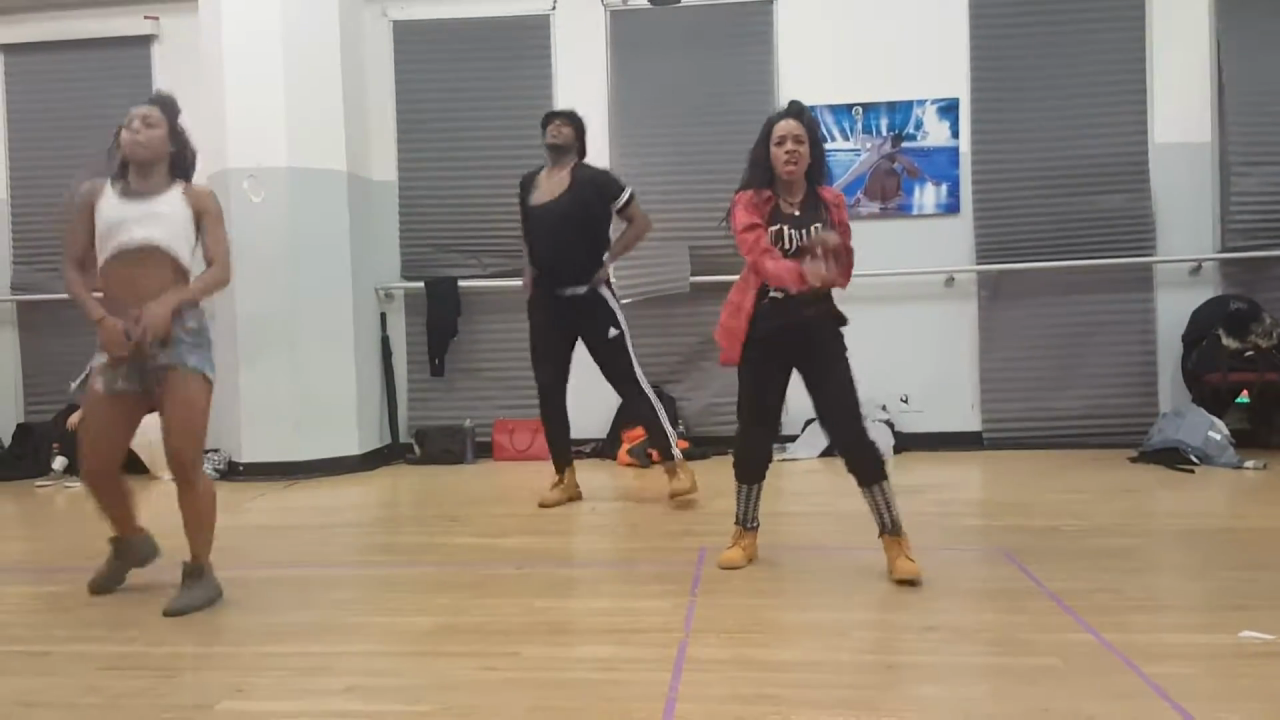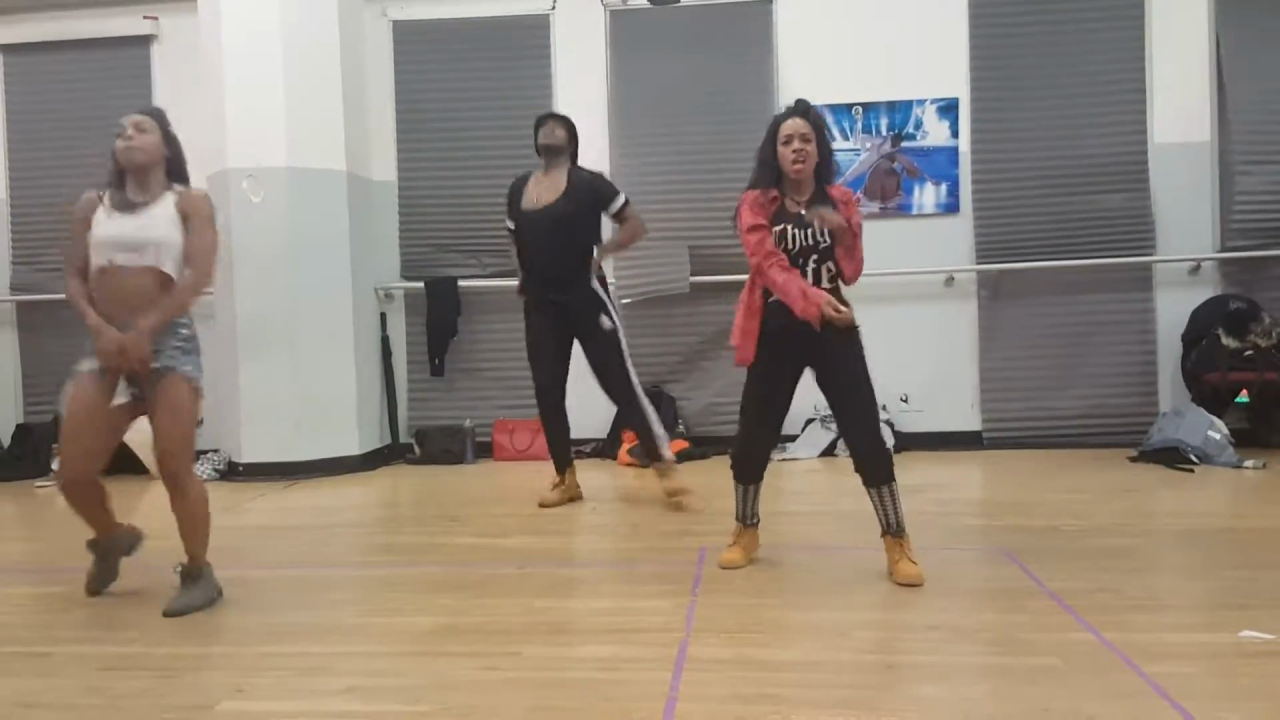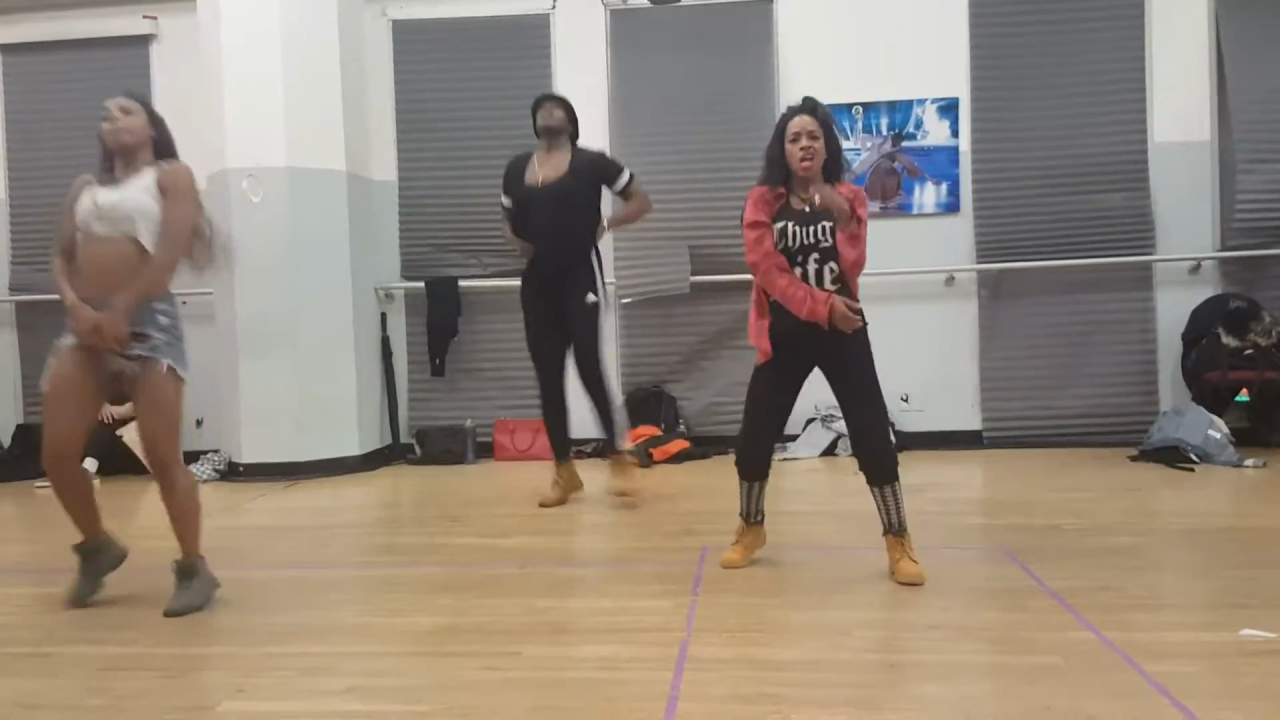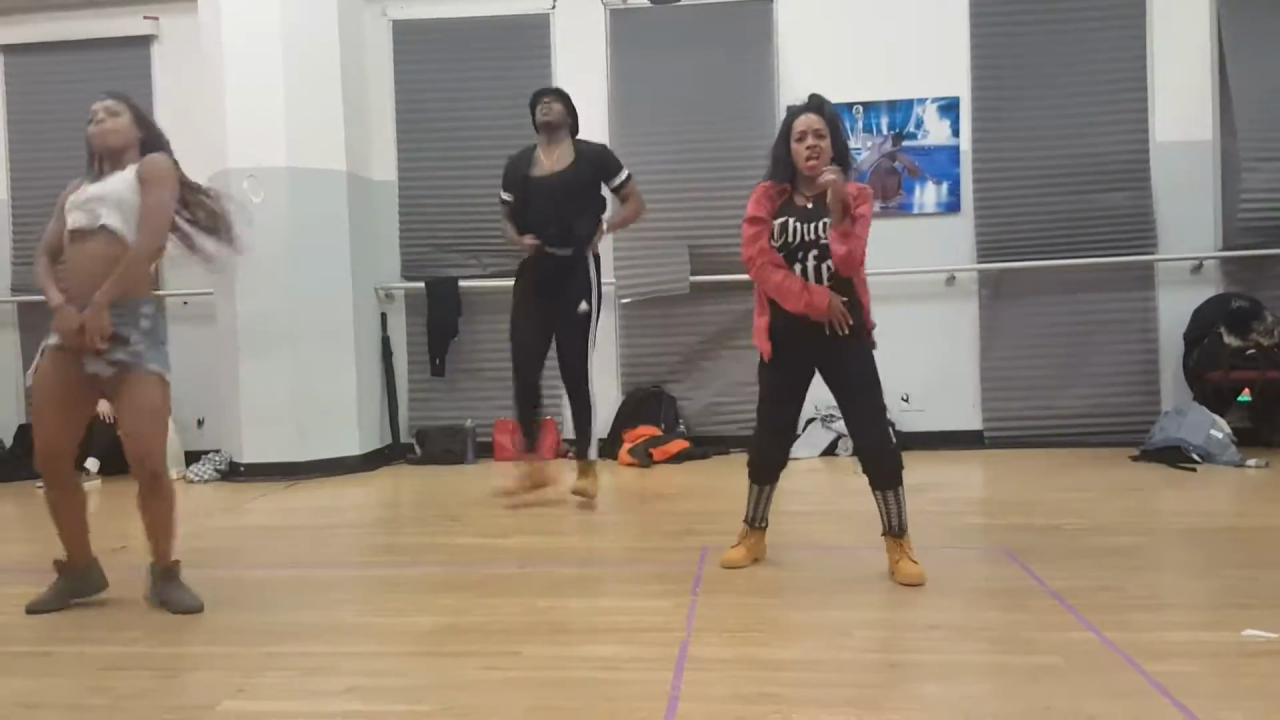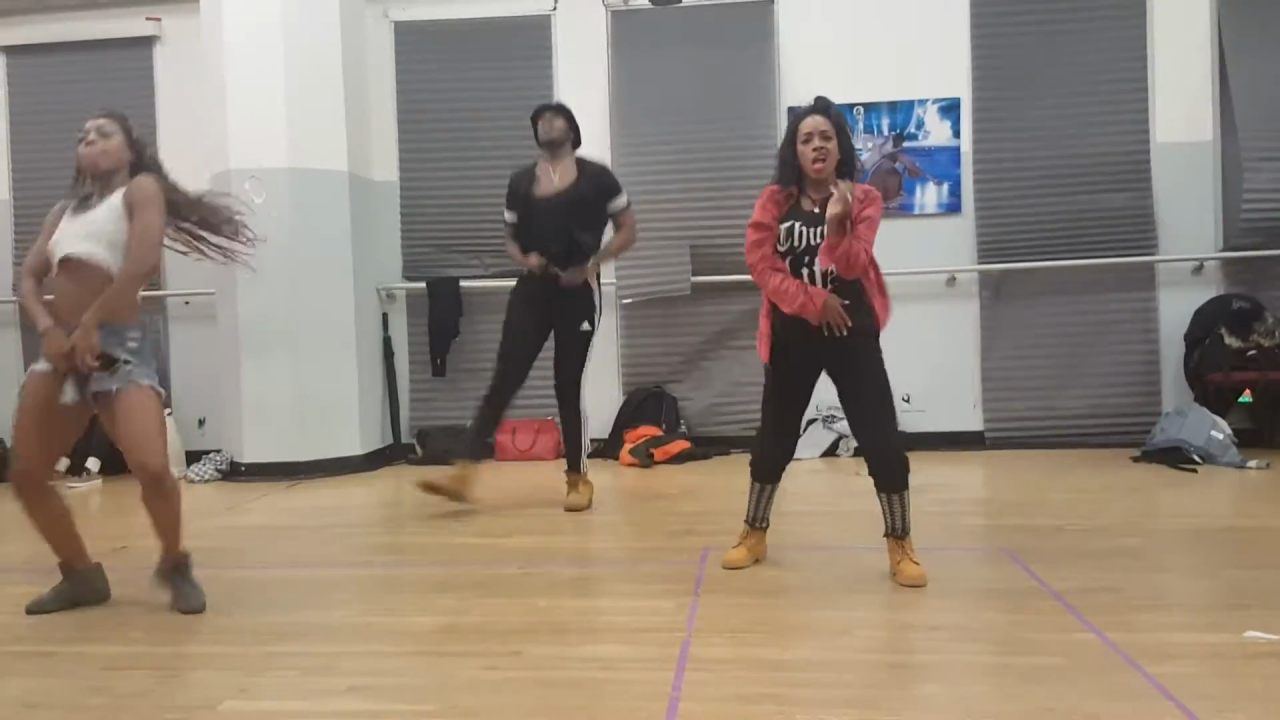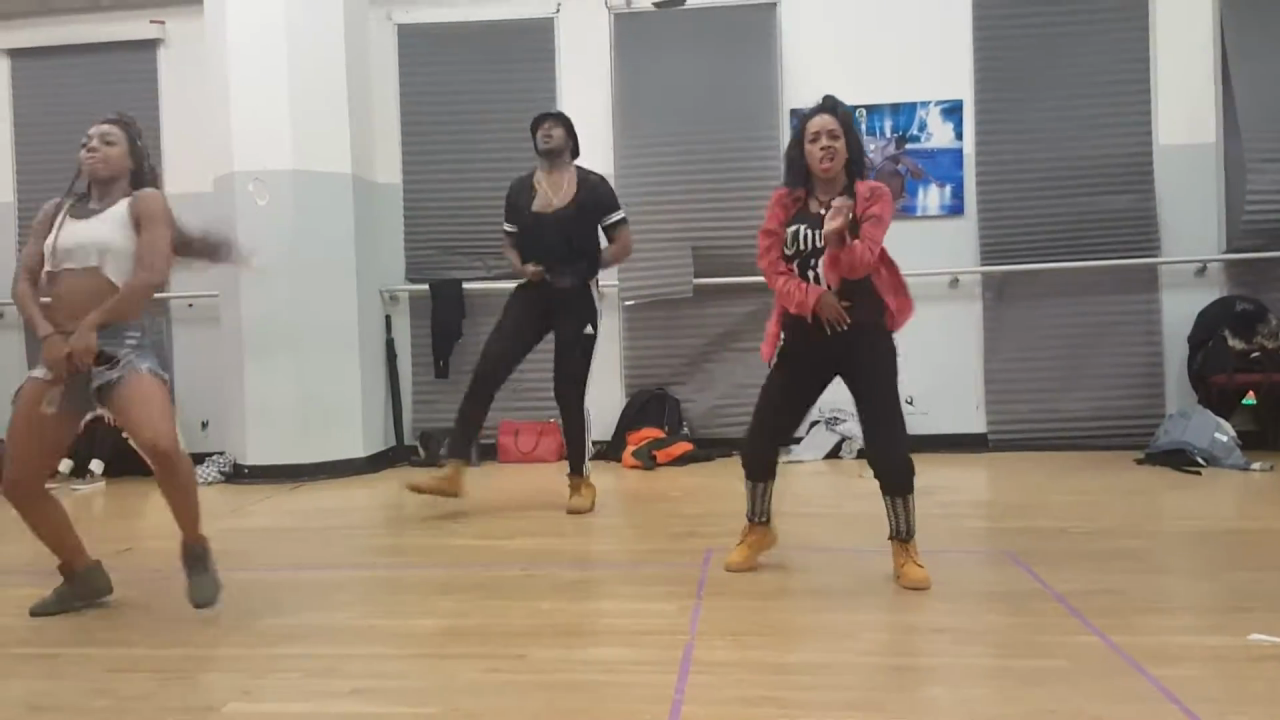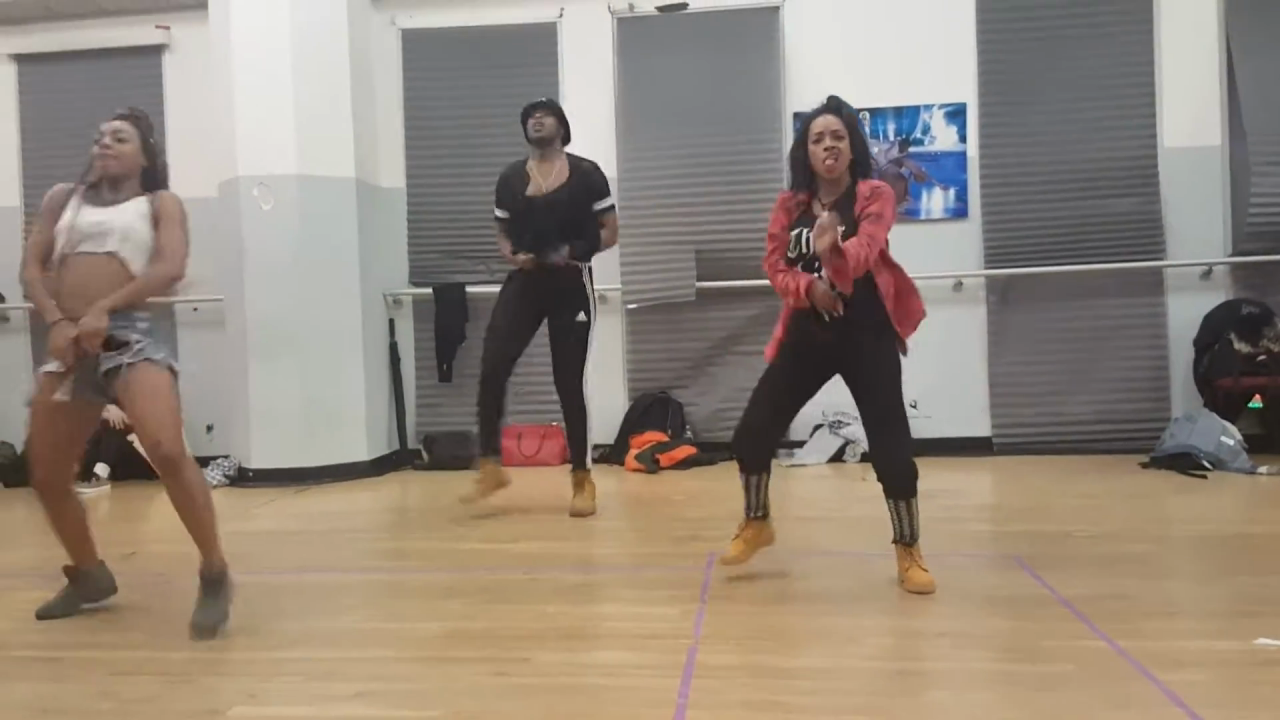
dt=0.1s
person 1, frame 1
left shoulder: (196, 199)
right shoulder: (94, 195)
left elbow: (220, 271)
right elbow: (74, 268)
left wrist: (167, 306)
right wrist: (102, 319)
left hip: (179, 335)
right hip: (118, 340)
left knee: (185, 462)
right knee: (96, 468)
left ankle: (199, 573)
right ankle: (130, 540)
person 1, frame 2
left shoulder: (189, 202)
right shoulder: (93, 206)
left elbow: (198, 276)
right elbow: (75, 276)
left wrist: (147, 327)
right wrist: (98, 327)
left hip: (169, 342)
right hip: (109, 346)
left knee: (174, 466)
right knee: (72, 473)
left ankle: (198, 574)
right ankle: (113, 539)
person 1, frame 3
left shoulder: (170, 175)
right shoulder: (86, 187)
left elbow: (172, 248)
right elbow: (62, 256)
left wrist: (117, 306)
right wrist: (76, 307)
left hip: (147, 321)
right hip: (86, 327)
left knee: (164, 458)
right knee: (56, 454)
left ankle: (193, 571)
right ankle: (97, 547)
person 1, frame 4
left shoulder: (155, 167)
right shoulder: (75, 191)
left elbow: (153, 240)
right elbow: (45, 258)
left wrist: (101, 303)
right wrist: (60, 307)
left hip: (131, 322)
right hip: (72, 327)
left knee: (147, 464)
right knee: (51, 458)
left ankle: (165, 573)
right ankle: (79, 572)
person 1, frame 5
left shoulder: (142, 190)
right shoulder: (62, 212)
left elbow: (144, 263)
right elbow: (28, 279)
left wrist: (89, 324)
right wrist: (49, 330)
left hip: (123, 346)
right hip: (62, 350)
left knee: (149, 467)
right knee: (25, 475)
left ankle: (176, 564)
right ankle: (83, 575)
person 1, frame 6
left shoulder: (147, 201)
right shoulder: (54, 210)
left elbow: (154, 274)
left wrist: (90, 324)
right wrist: (47, 336)
left hip: (122, 346)
right hip: (60, 353)
left knee: (164, 449)
left ankle: (195, 551)
right ankle: (83, 575)
person 1, frame 7
left shoulder: (161, 204)
right shoulder: (61, 198)
left elbow: (170, 269)
right elbow: (31, 266)
left wrist: (103, 308)
right wrist: (57, 324)
left hip: (132, 334)
right hip: (70, 345)
left knee: (168, 452)
right knee: (47, 476)
left ankle: (216, 577)
right ankle: (88, 576)
person 2, frame 1
left shoulder: (831, 202)
right shoulder: (749, 204)
left elbow: (841, 274)
right elbow: (763, 263)
left wrist: (836, 247)
right wrist: (801, 272)
left hip: (819, 331)
right hip: (765, 334)
left knee: (851, 436)
right knee: (753, 438)
left ankle: (895, 543)
right ankle: (745, 535)
person 2, frame 2
left shoulder: (840, 201)
right shoulder: (756, 204)
left elbow: (852, 270)
right elbow: (768, 267)
left wrist: (843, 234)
right wrist: (813, 301)
left hip: (834, 333)
right hip: (776, 334)
left knee: (866, 435)
right knee: (753, 437)
left ankle: (897, 545)
right ankle: (745, 533)
person 2, frame 3
left shoulder: (849, 197)
right shoulder: (763, 200)
left elbow: (854, 264)
right elbow: (765, 267)
left wrist: (842, 217)
right wrist: (819, 305)
left hip: (843, 332)
right hip: (787, 333)
left knee: (873, 434)
right knee: (756, 435)
left ankle: (898, 545)
right ankle: (749, 531)
person 2, frame 4
left shoulder: (855, 196)
right shoulder: (767, 197)
left elbow: (851, 261)
right elbow: (759, 262)
left wrist: (839, 209)
right wrist: (814, 300)
left hip: (845, 332)
right hip: (786, 333)
left knee: (875, 437)
right knee: (770, 439)
left ankle: (897, 545)
right ankle: (753, 534)
person 2, frame 5
left shoulder: (863, 198)
right shoulder: (774, 200)
left elbow: (853, 263)
right elbow: (761, 263)
left wrist: (837, 225)
right wrist: (811, 300)
left hip: (853, 336)
right hip: (793, 336)
left knee: (882, 442)
right knee: (774, 440)
left ankle: (900, 547)
right ankle: (754, 533)
person 2, frame 6
left shoulder: (873, 196)
right shoulder: (784, 202)
left elbow: (859, 263)
right elbow: (772, 267)
left wrist: (839, 237)
right wrist: (812, 297)
left hip: (866, 337)
right hip: (805, 337)
left knee: (889, 446)
right knee: (760, 438)
left ankle: (904, 550)
right ankle: (758, 530)
person 2, frame 7
left shoulder: (875, 195)
right shoulder: (790, 206)
left elbow: (866, 249)
right elbow: (775, 267)
left wrist: (833, 248)
right wrist: (807, 286)
left hip: (870, 337)
right hip: (807, 338)
left knee: (891, 449)
right knee: (752, 432)
left ankle: (909, 555)
right ankle: (755, 526)
person 3, frame 1
left shoulder: (594, 180)
right shoulder: (528, 183)
left elbow: (640, 222)
left wrist: (606, 259)
right wrist: (529, 271)
left hip: (590, 297)
right hip: (547, 301)
left knee: (629, 381)
right knee: (549, 391)
left ankle: (676, 464)
right ankle: (566, 478)
person 3, frame 2
left shoulder: (588, 184)
right shoulder: (518, 188)
left elbow: (635, 225)
left wrist: (597, 255)
right wrist: (522, 276)
left hip: (584, 294)
right hip: (542, 302)
left knee: (620, 381)
right knee: (547, 391)
left ankle: (664, 465)
right ankle: (565, 479)
person 3, frame 3
left shoulder: (592, 162)
right shoulder: (517, 168)
left elbow: (641, 202)
right elbow: (509, 222)
left wrist: (602, 226)
right wrist: (519, 244)
left hip: (580, 271)
right hip: (539, 276)
left knee: (589, 367)
right knee: (548, 378)
left ankle: (619, 461)
right ankle: (564, 472)
person 3, frame 4
left shoulder: (594, 155)
right shoulder: (518, 163)
left elbow: (635, 203)
right elbow: (507, 219)
left wrist: (602, 229)
right wrist: (520, 239)
left hip: (577, 269)
right hip: (534, 271)
left knee: (574, 369)
right knee: (524, 368)
left ankle: (586, 466)
right ankle: (533, 464)
person 3, frame 5
left shoulder: (596, 175)
right shoulder: (521, 180)
left elbow: (628, 232)
right elbow: (510, 237)
left wrist: (593, 263)
right wrist: (525, 260)
left hip: (577, 292)
right hip: (533, 289)
left knee: (567, 386)
right knee: (504, 378)
left ankle: (577, 479)
right ankle: (464, 472)
person 3, frame 6
left shoulder: (594, 187)
right shoulder: (520, 189)
left elbow: (623, 244)
left wrist: (587, 270)
right wrist: (522, 267)
left hip: (576, 297)
right hip: (533, 294)
left knee: (569, 391)
right knee: (486, 374)
left ankle: (580, 482)
right ankle: (451, 472)
person 3, frame 7
left shoulder: (586, 173)
right shoulder: (510, 178)
left elbow: (609, 233)
right elbow: (501, 233)
left wrist: (574, 253)
right wrist: (514, 256)
left hip: (570, 284)
right hip: (524, 283)
left knee: (569, 382)
right knee: (493, 369)
left ankle: (582, 479)
right ankle: (489, 467)
